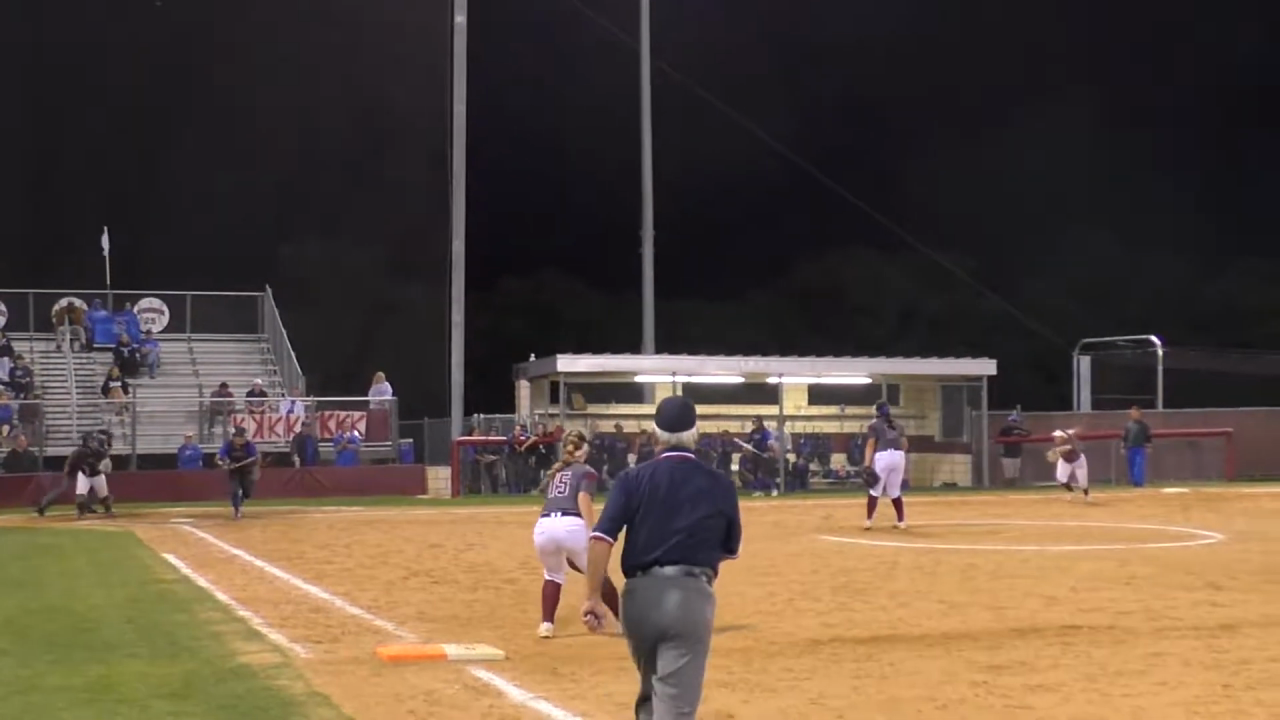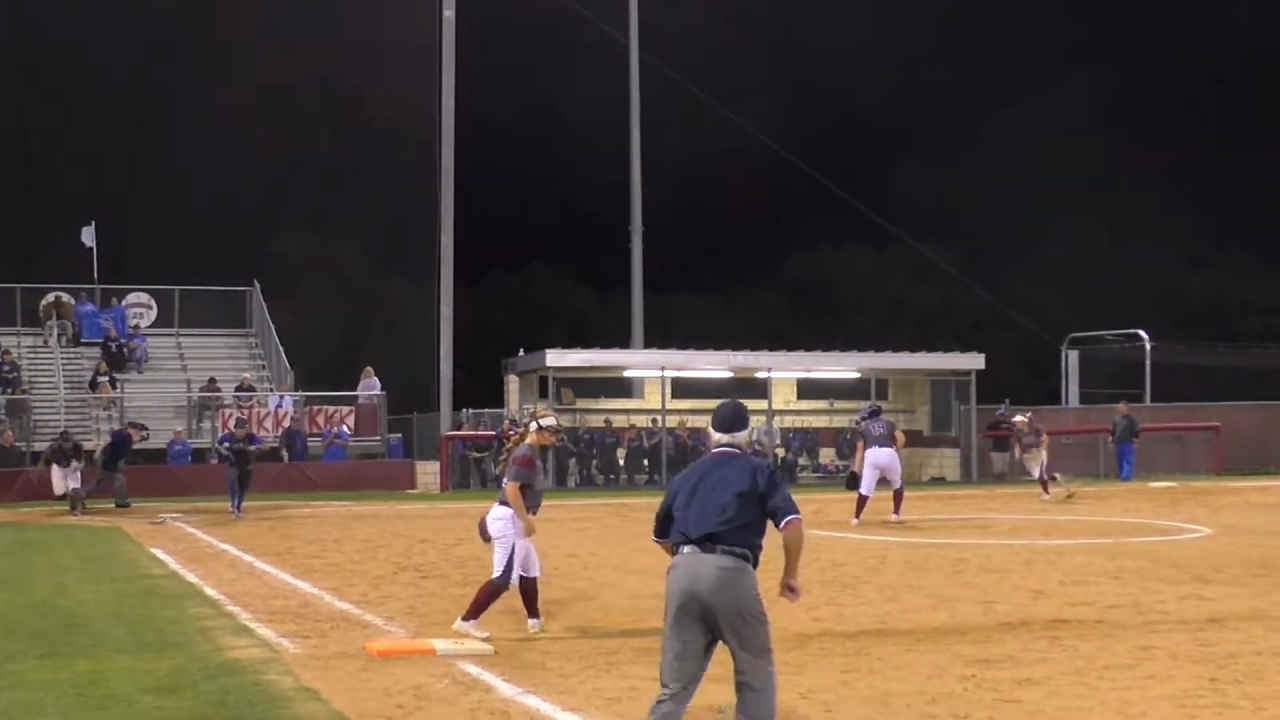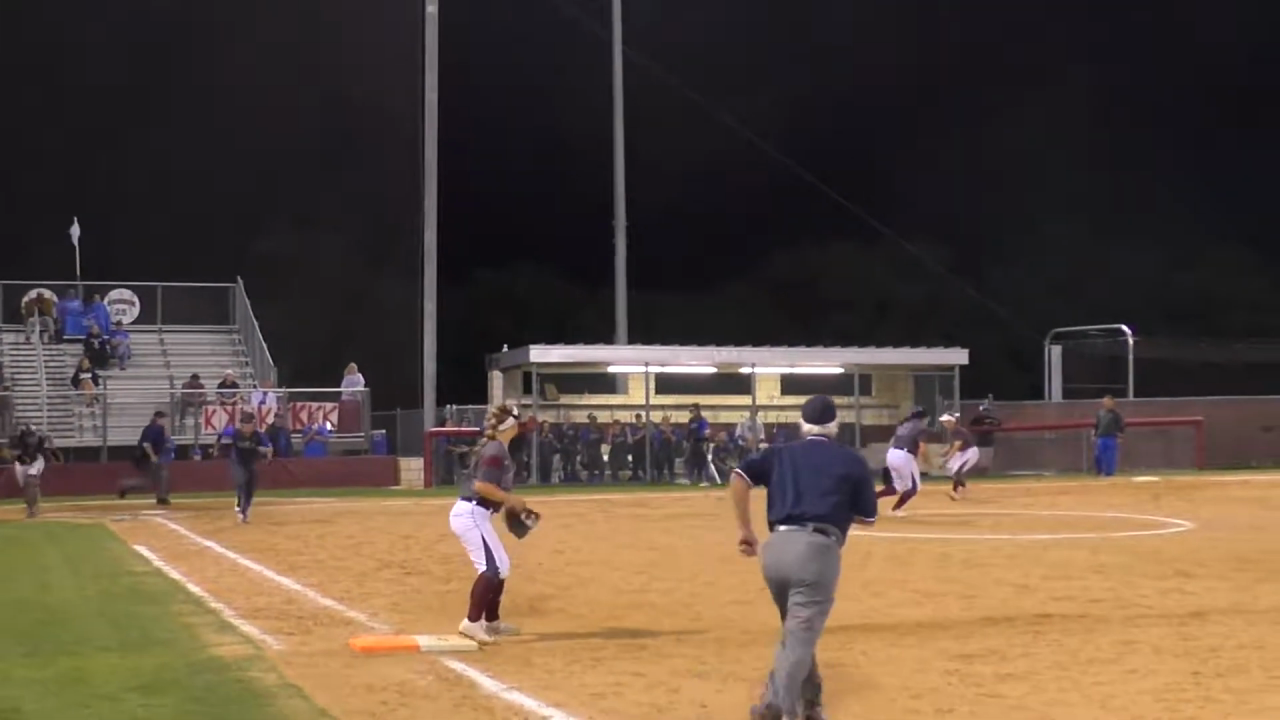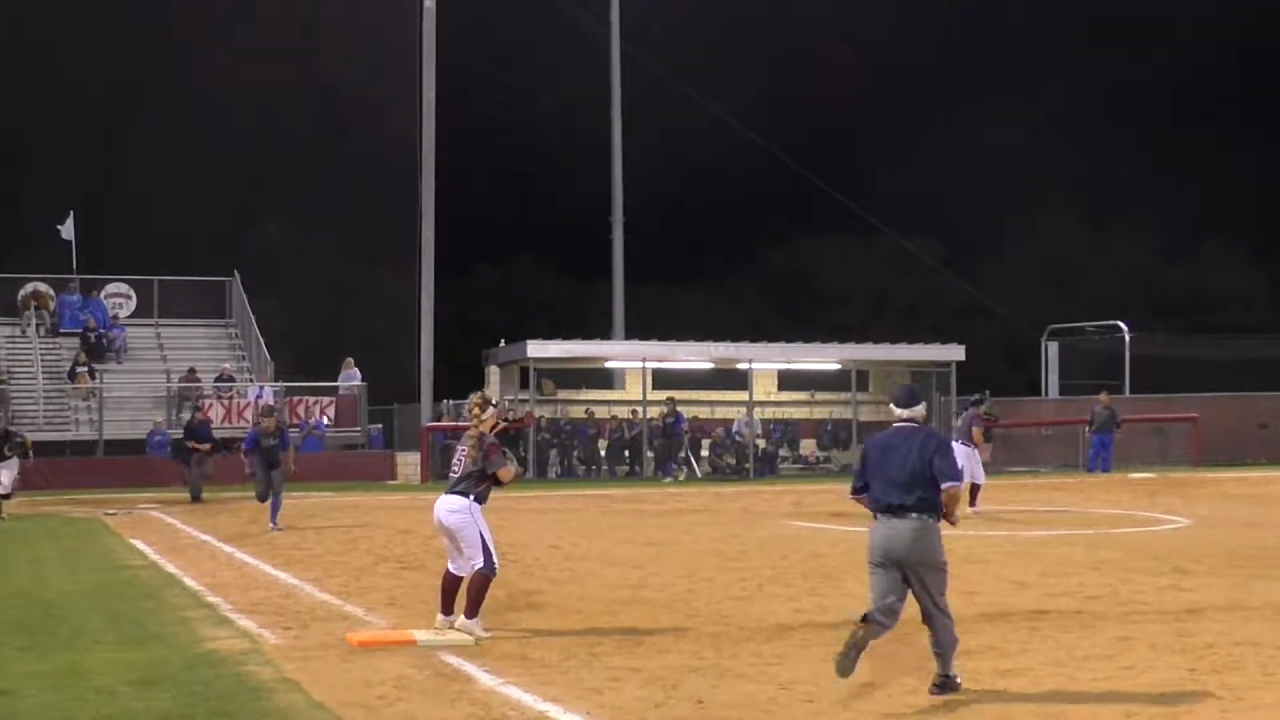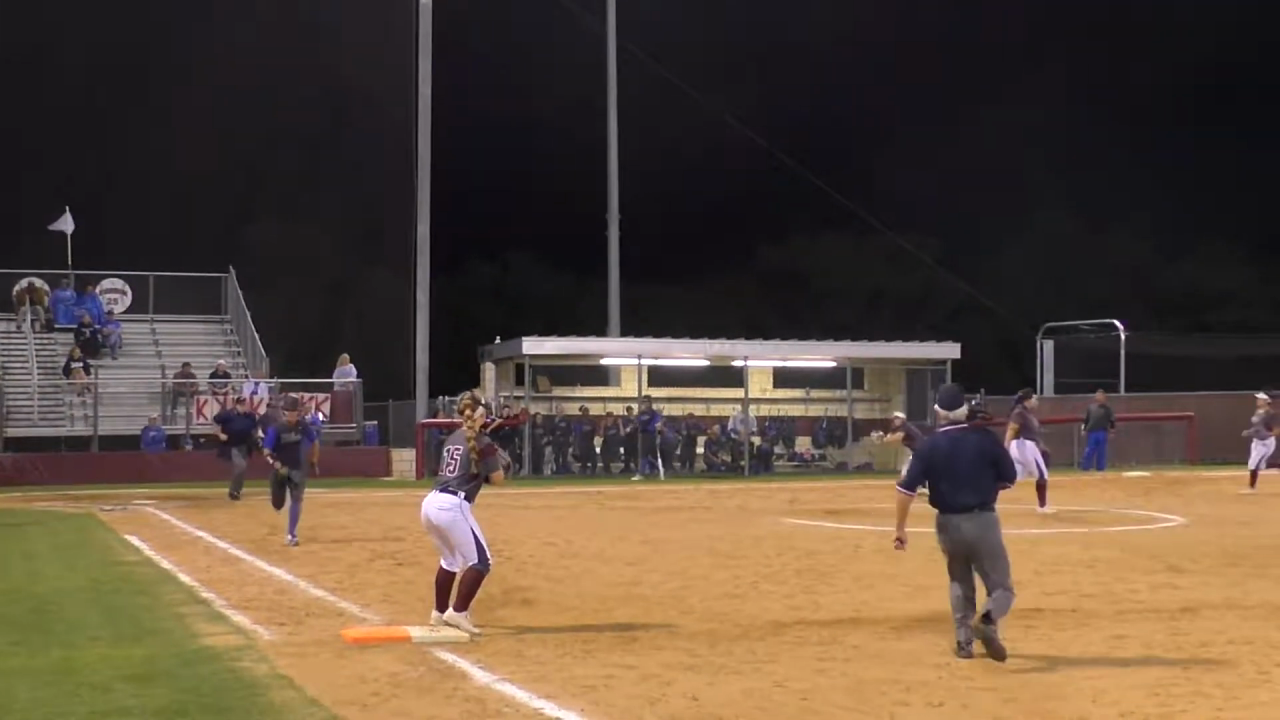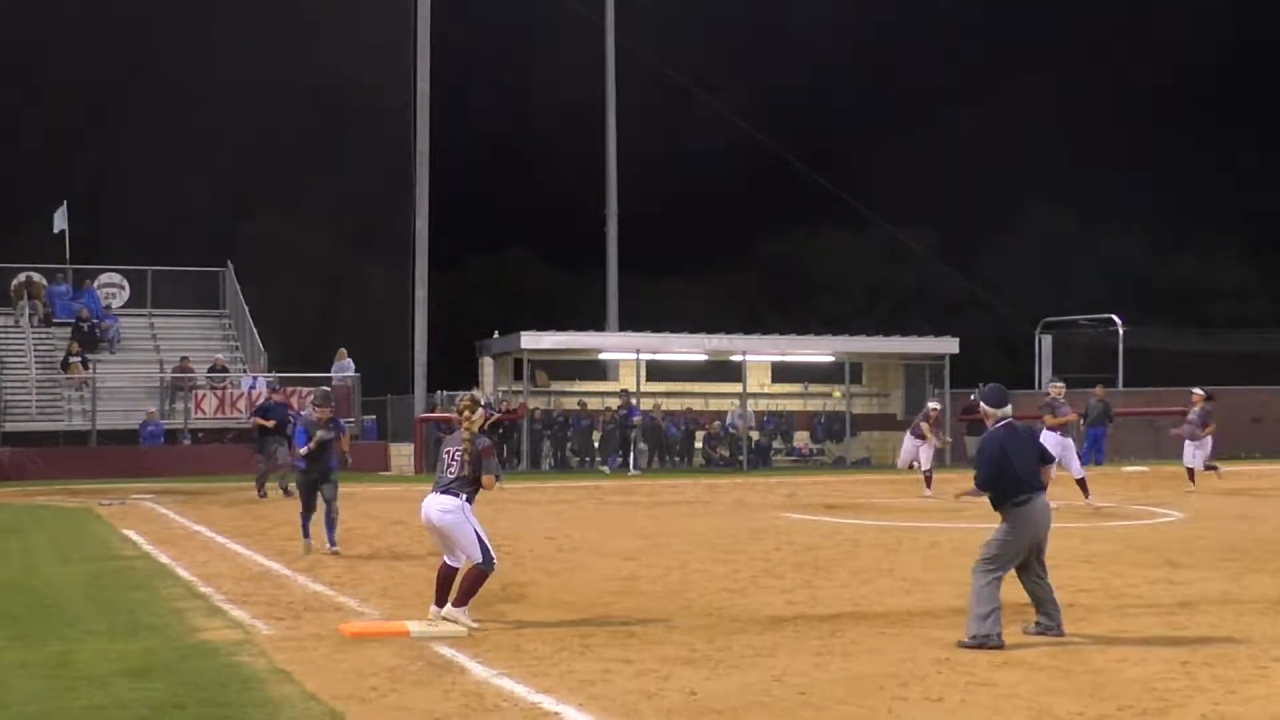
dt=0.4s
person 1, frame 1
left shoulder: (633, 479)
right shoulder: (719, 484)
left elbow: (600, 537)
right elbow: (729, 551)
left wrist: (594, 595)
left hip: (640, 594)
right hip: (691, 595)
left knee: (653, 687)
person 1, frame 2
left shoulder: (685, 475)
right shoulder: (761, 472)
left elbow: (661, 536)
right elbow: (792, 524)
right wrist: (791, 574)
left hip: (683, 574)
right hip: (731, 576)
left knee: (675, 683)
right knee: (755, 674)
person 1, frame 3
left shoulder: (779, 453)
right shoulder: (853, 461)
left elbow: (739, 477)
right elbow: (867, 517)
left wrist: (745, 531)
left hip: (775, 547)
right hip: (819, 550)
left knee: (797, 630)
right knee: (798, 640)
person 1, frame 4
left shoulder: (874, 444)
right shoulder: (936, 442)
left elbow: (858, 494)
right elbow: (952, 489)
right wrist: (950, 513)
left hip: (882, 533)
right hip: (921, 532)
left knee: (886, 608)
right knee: (935, 610)
left ankle: (867, 629)
right ankle: (945, 676)
person 1, frame 5
left shoulder: (929, 445)
right shoulder: (986, 440)
left elbow: (906, 489)
right elbow: (1009, 480)
left wrist: (900, 528)
left hip: (950, 525)
right hip: (985, 522)
left knee: (961, 582)
right knee: (1001, 588)
left ankle: (963, 640)
right ankle: (986, 623)
person 1, frame 6
left shoulder: (990, 442)
right shoulder: (1024, 432)
left elbow: (983, 488)
right elbow: (1049, 462)
left wrist: (970, 492)
left hip: (1019, 515)
right hip: (1039, 507)
left knee: (986, 571)
right knee: (1033, 569)
left ankle: (985, 634)
right ankle: (1050, 621)
person 2, frame 1
left shoulder: (555, 472)
right shoulder: (587, 472)
right elbow: (584, 499)
right wrist: (591, 531)
left hip: (542, 527)
right hip: (571, 526)
left knee: (552, 576)
left ankle: (547, 624)
person 2, frame 2
left shoulder: (531, 453)
right shoulder: (525, 454)
right elbow: (510, 488)
right wrist: (526, 519)
left hip: (511, 518)
right hip: (509, 518)
left knee: (529, 568)
right knee: (504, 577)
left ankle: (534, 619)
right ankle: (467, 621)
person 2, frame 3
left shoulder: (497, 449)
right shoulder: (495, 452)
right elbow: (481, 486)
left wrist: (511, 500)
right wrist: (512, 500)
left hip: (467, 513)
right hip: (470, 514)
left knee: (501, 567)
right knee: (492, 569)
left ankle: (491, 621)
right ankle: (472, 623)
person 2, frame 4
left shoulder: (466, 439)
right shoulder: (488, 441)
right elbow: (506, 476)
left wrist: (497, 470)
right wrist: (512, 465)
left hip: (443, 505)
right hip: (463, 509)
left knee: (458, 563)
right knee: (486, 564)
left ankle: (445, 616)
right ankle: (468, 619)
person 2, frame 5
left shoulder: (452, 439)
right shoulder: (483, 442)
right elbow: (497, 479)
right wrist: (500, 465)
left hip: (431, 504)
right hip: (453, 506)
left knee: (451, 560)
right knee: (480, 562)
left ankle: (439, 613)
right ankle: (457, 613)
person 2, frame 6
left shoulder: (449, 440)
right shoulder: (483, 444)
right elbow: (487, 483)
right wrist: (496, 480)
left hip: (430, 505)
right hip: (453, 508)
left knee: (455, 557)
right knee: (485, 562)
left ankle: (438, 608)
right ankle: (456, 608)
